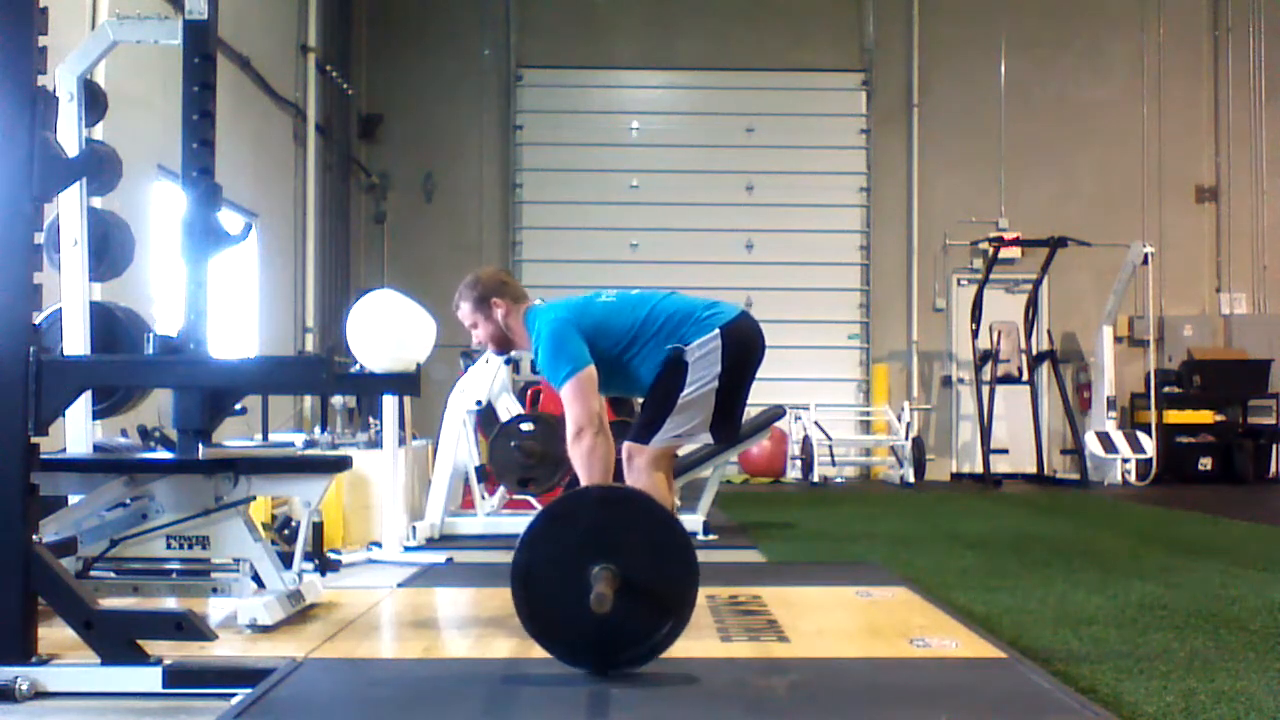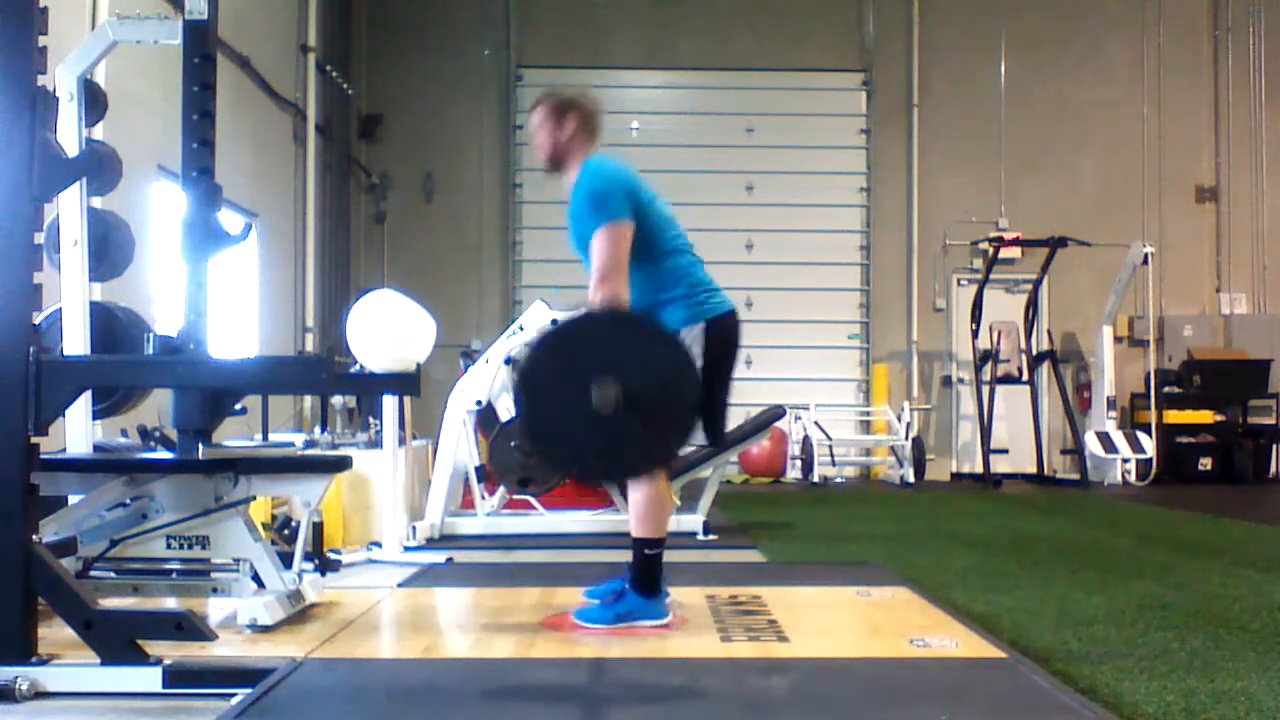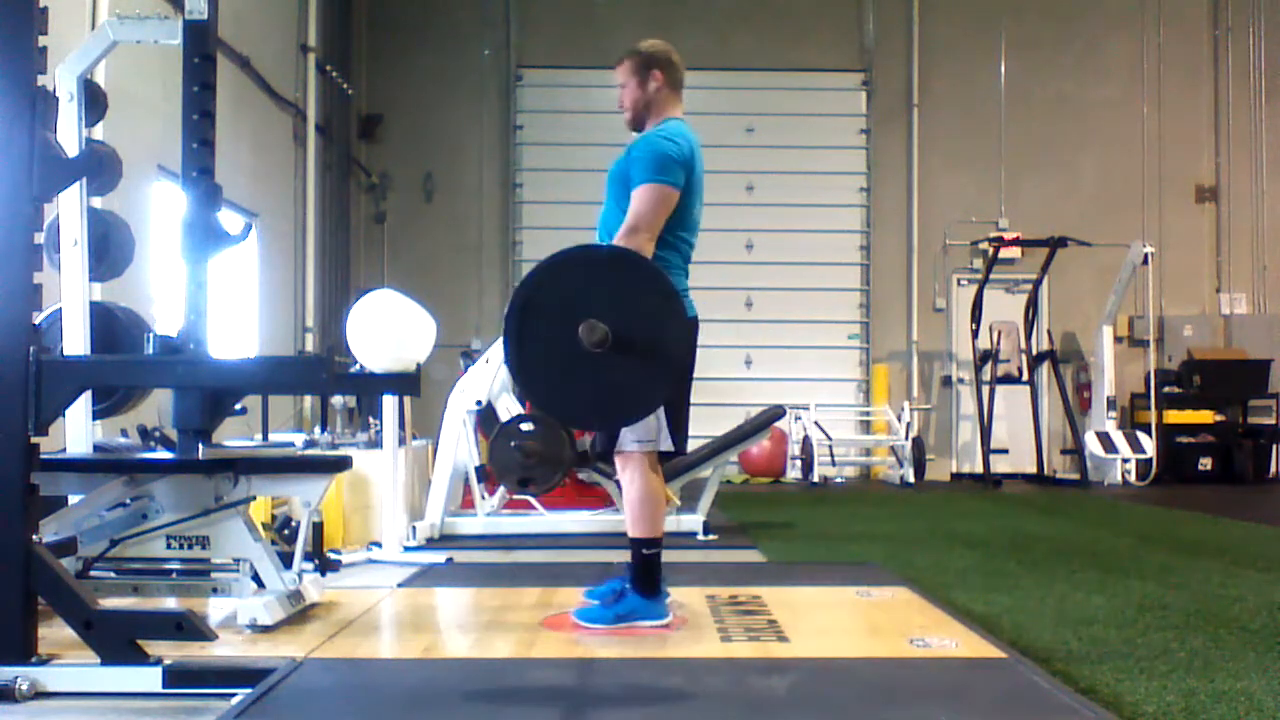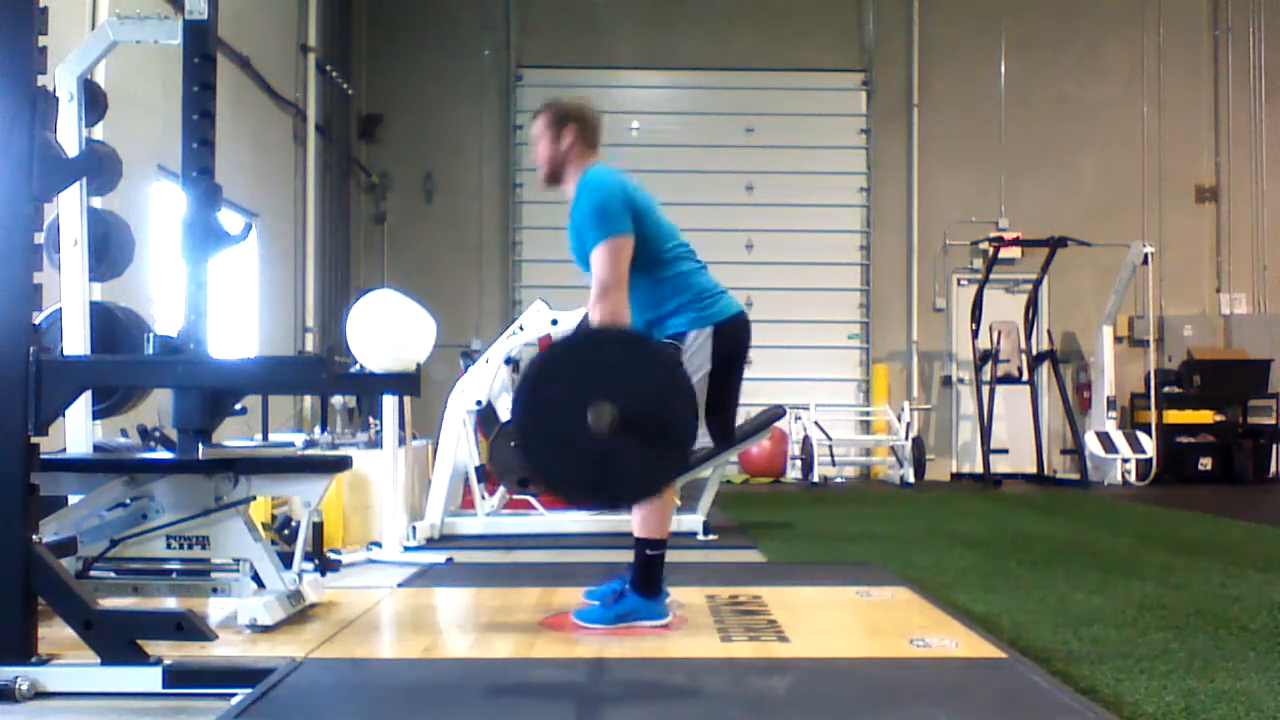
dt=0.5s
person 1, frame 1
left shoulder: (552, 330)
right shoulder: (556, 320)
left elbow: (583, 432)
right elbow: (596, 428)
left hip: (718, 341)
right hip: (727, 335)
left knee: (641, 455)
right knee: (651, 454)
person 1, frame 2
left shoulder: (598, 183)
right shoulder: (603, 179)
left elbow: (609, 281)
right elbow: (613, 278)
left hip: (691, 325)
right hip: (683, 324)
left ankle: (646, 594)
right ankle: (642, 579)
person 1, frame 3
left shoulder: (661, 144)
right shoulder: (670, 144)
left elbow: (638, 237)
left knee: (635, 456)
right knee: (636, 455)
left ankle: (645, 594)
right ankle: (642, 579)
person 1, frame 4
left shoulder: (598, 193)
right shoulder: (599, 189)
left elbow: (610, 292)
right elbow: (611, 292)
left hip: (699, 329)
right hip: (699, 327)
left ankle: (644, 596)
right ankle: (643, 580)
